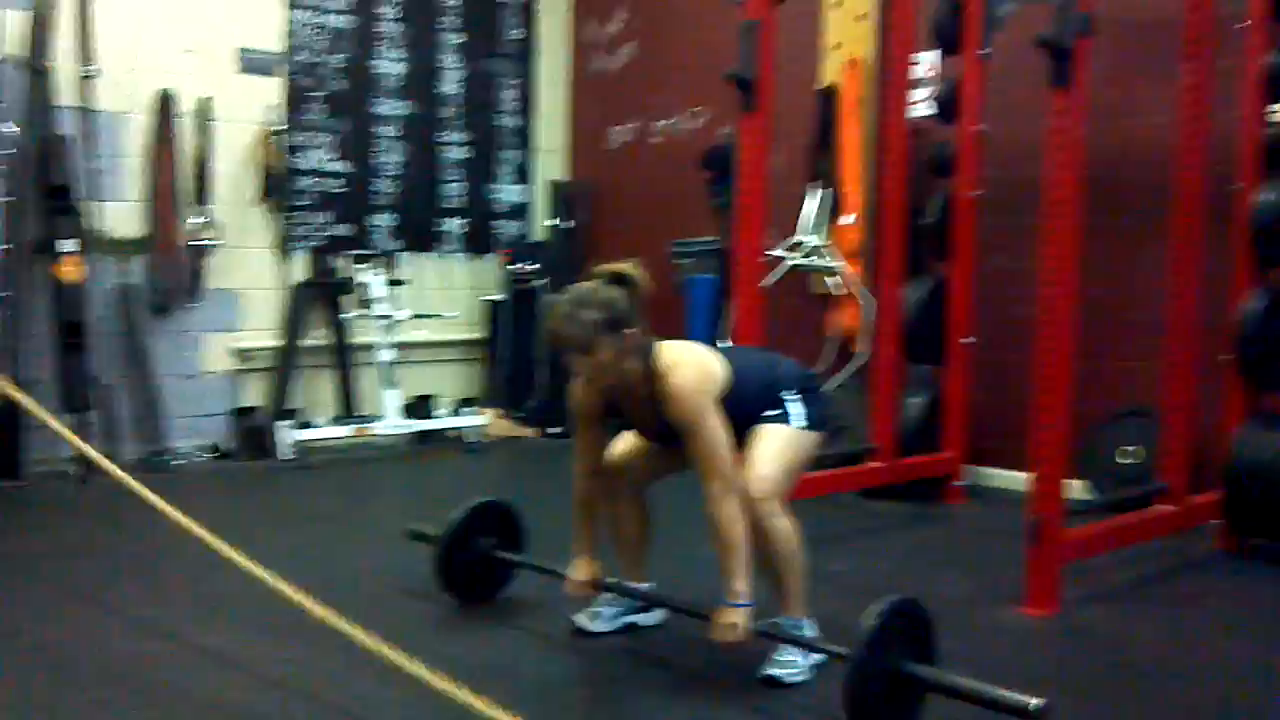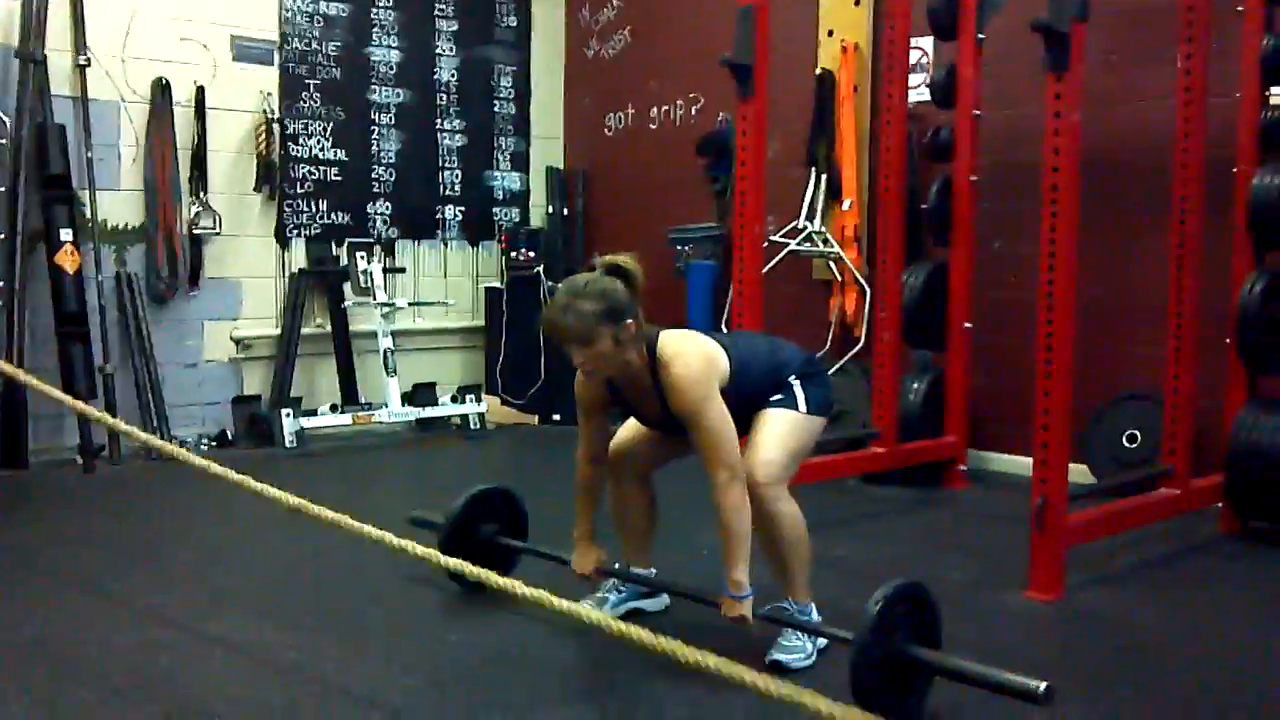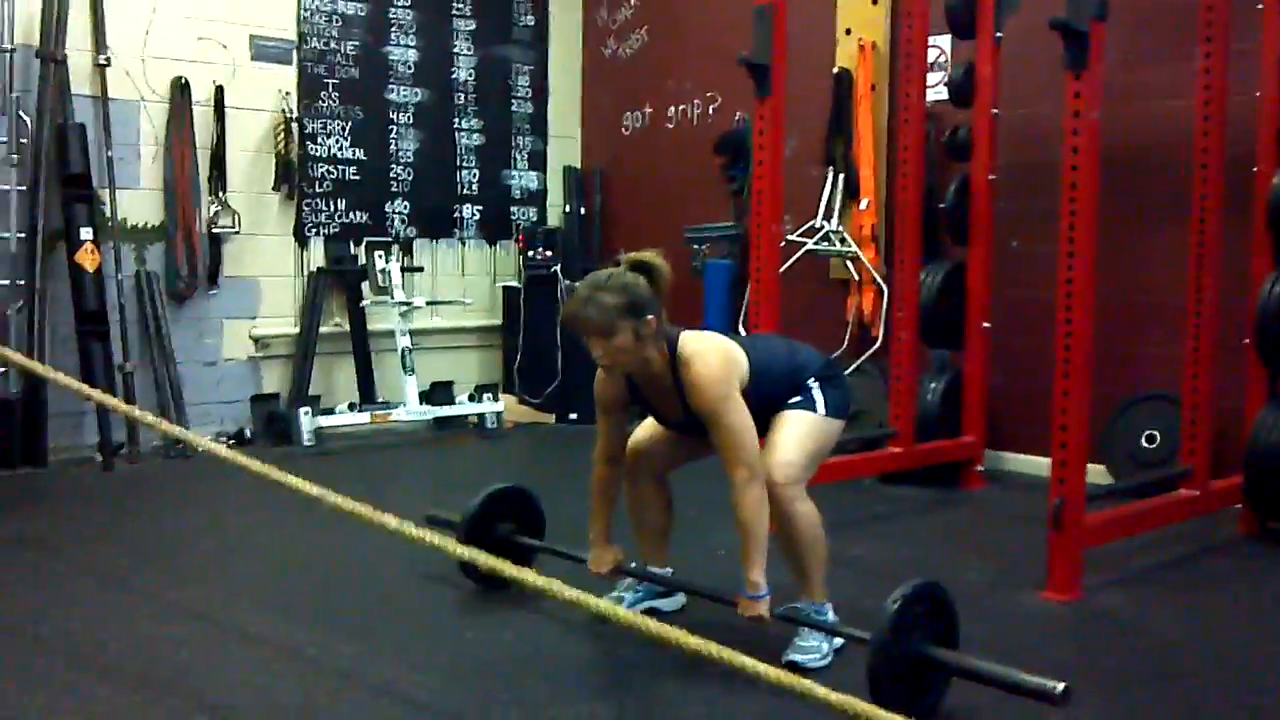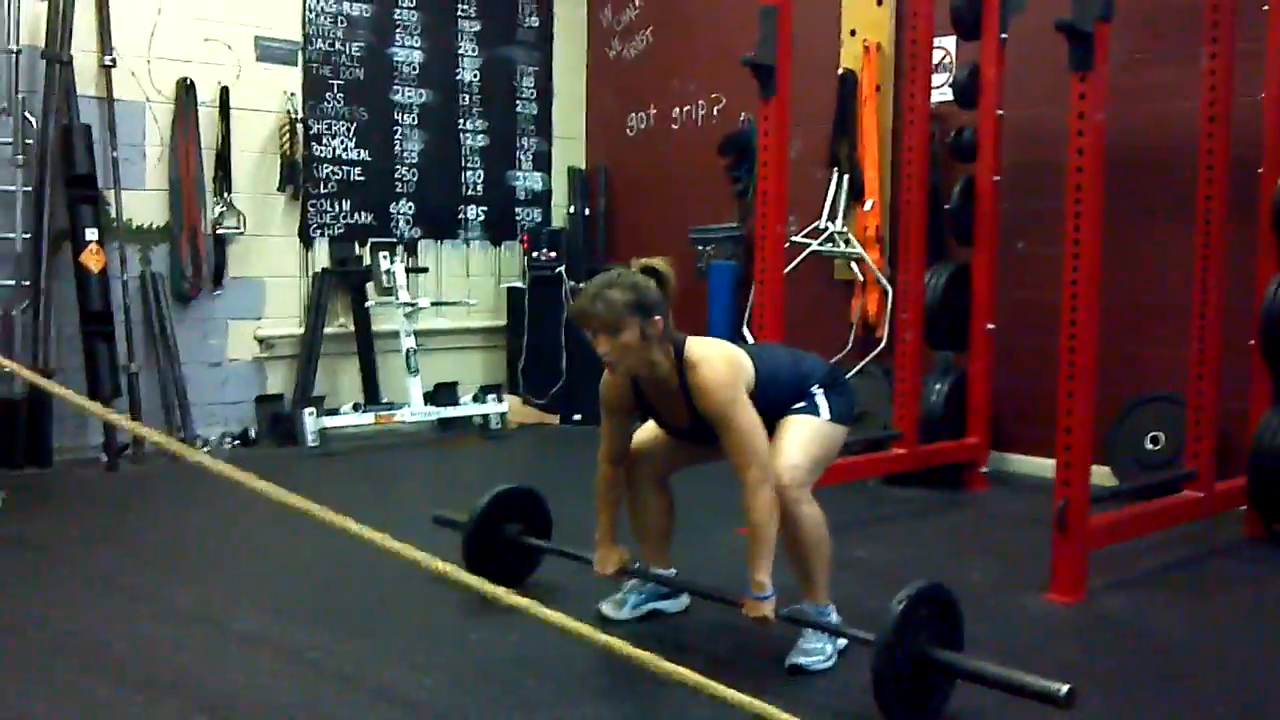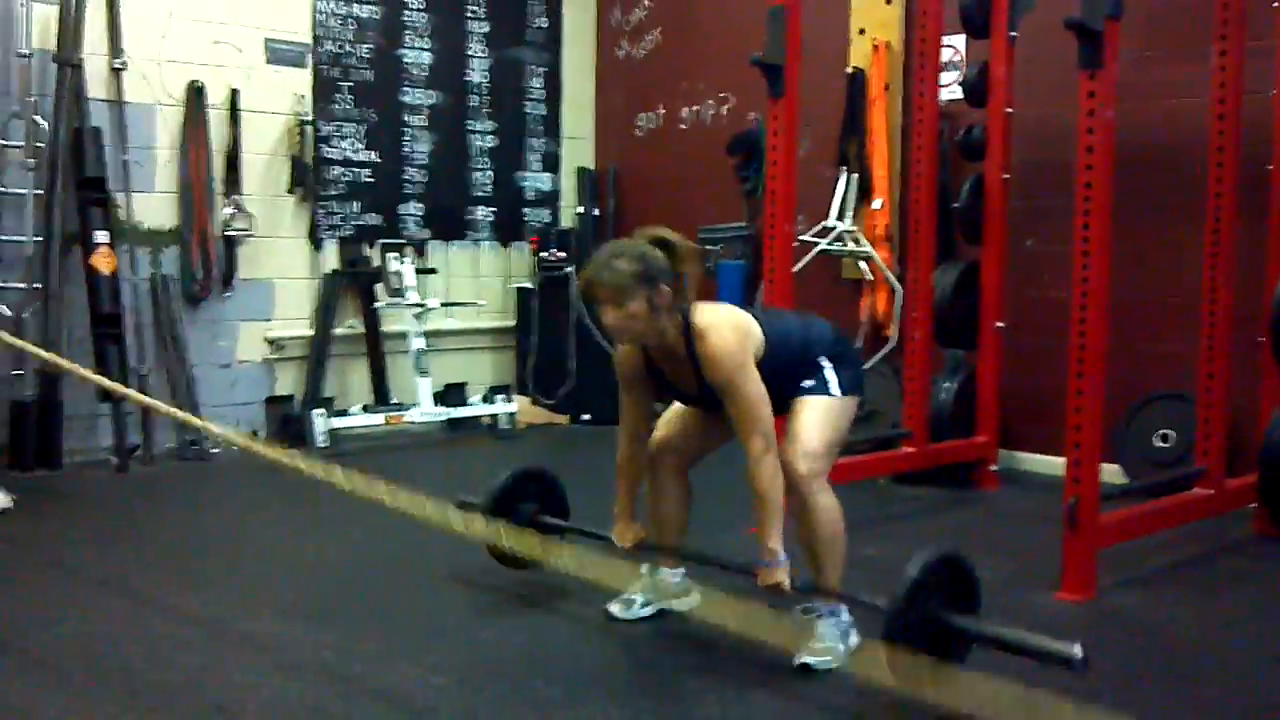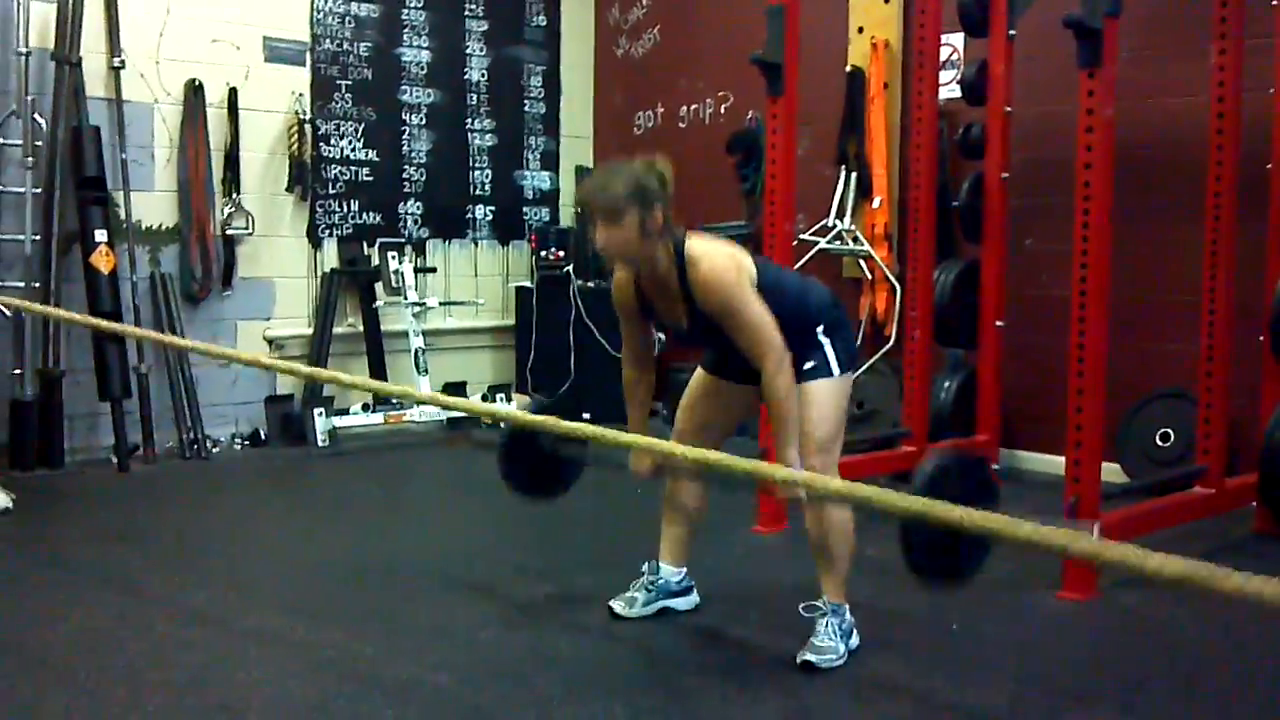
dt=0.2s
person 1, frame 1
left shoulder: (680, 380)
right shoulder: (588, 390)
left elbow: (723, 491)
right elbow: (589, 472)
left wrist: (737, 599)
right wrist: (583, 555)
left hip: (784, 397)
right hip: (723, 405)
left knee: (756, 494)
right knee: (618, 469)
left ankle: (798, 628)
right ankle: (635, 595)
person 1, frame 2
left shoulder: (682, 370)
right shoulder: (593, 379)
left elbow: (727, 479)
right elbow: (591, 460)
left wrist: (738, 585)
right wrist: (584, 542)
left hip: (789, 382)
right hip: (732, 389)
left knee: (761, 479)
right knee: (623, 457)
left ankle: (802, 613)
right ankle: (640, 580)
person 1, frame 3
left shoulder: (703, 369)
right shoulder: (613, 379)
left elbow: (747, 479)
right elbow: (607, 461)
left wrist: (755, 585)
right wrist: (600, 542)
left hip: (807, 387)
right hip: (749, 393)
left knee: (780, 480)
right knee: (640, 457)
left ankle: (819, 615)
right ankle: (656, 579)
person 1, frame 4
left shoulder: (710, 375)
right shoulder: (618, 381)
left elbow: (757, 481)
right elbow: (613, 461)
left wrist: (760, 587)
right wrist: (606, 542)
left hip: (814, 393)
right hip: (752, 400)
left knee: (786, 482)
right knee: (643, 458)
left ankle: (823, 617)
right ankle: (658, 582)
person 1, frame 5
left shoulder: (718, 342)
right shoulder: (633, 352)
left elbow: (761, 450)
right elbow: (634, 436)
left wrist: (773, 552)
right wrist: (625, 518)
left hip: (820, 363)
right hip: (754, 375)
left knee: (803, 471)
right knee: (666, 452)
left ankle: (834, 616)
right ankle: (668, 580)
person 1, frame 6
left shoulder: (710, 268)
right shoulder: (627, 279)
left elbow: (775, 360)
right elbow: (636, 359)
left wrist: (791, 455)
right wrist: (641, 439)
left hip: (813, 330)
right hip: (735, 346)
left knee: (815, 466)
right knee: (686, 451)
left ankle: (835, 616)
right ankle: (670, 579)
